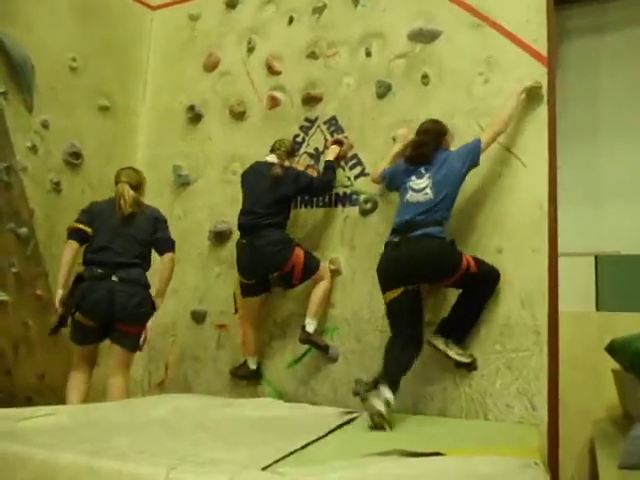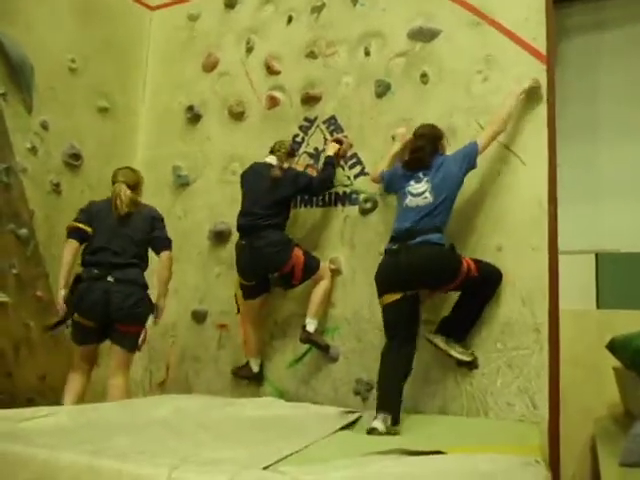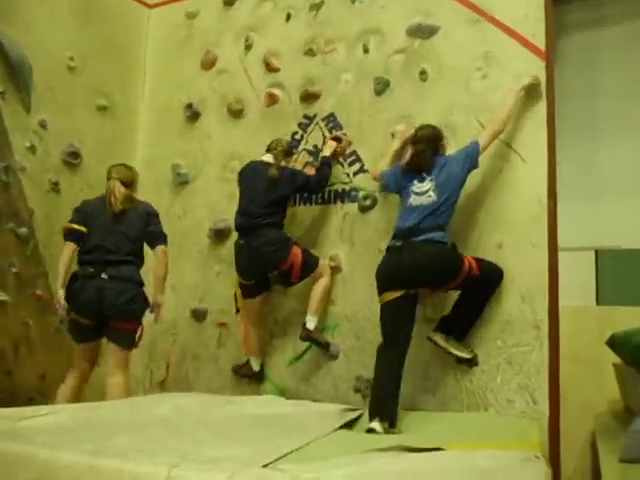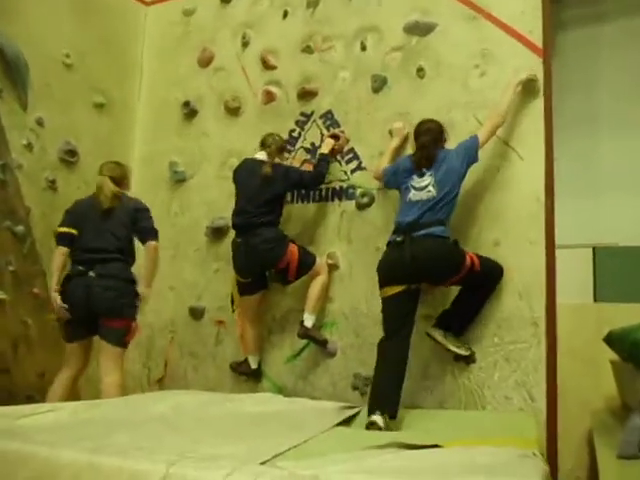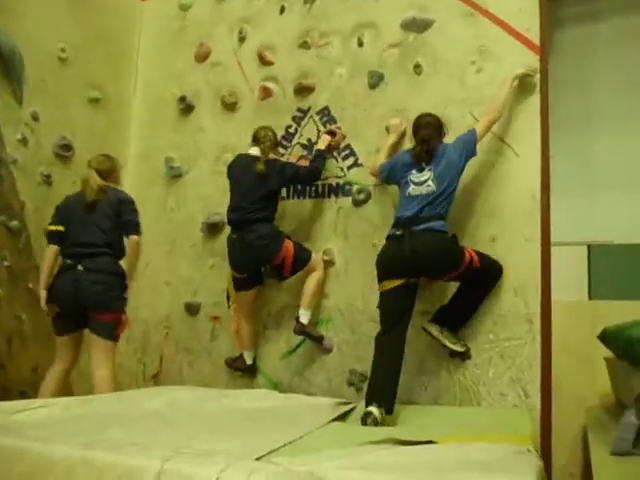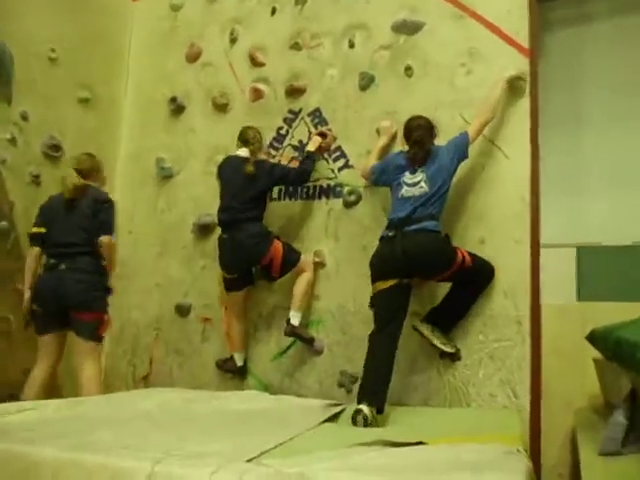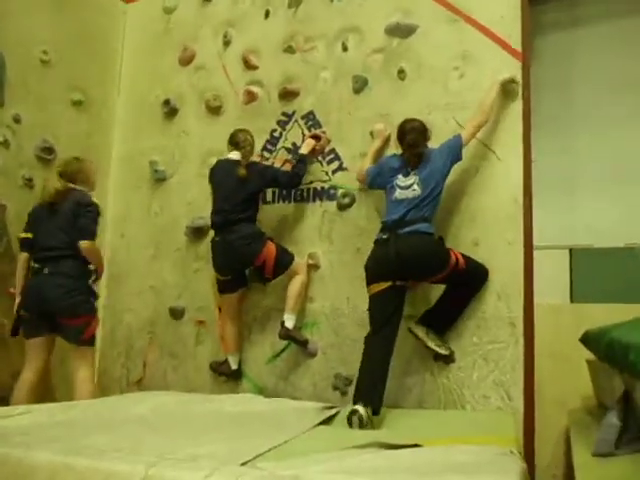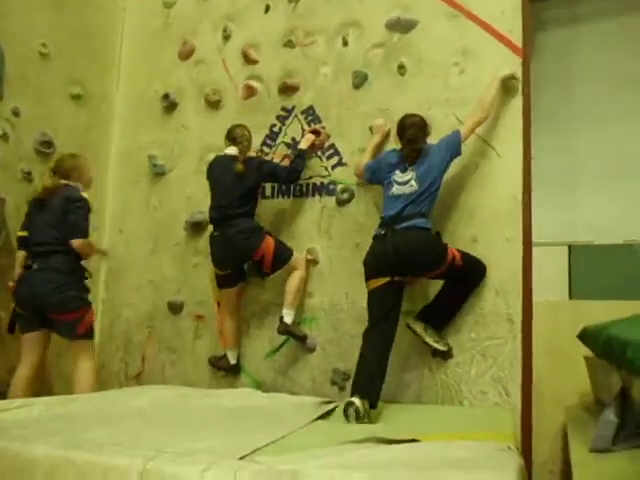
dt=0.1s
person 1, frame 1
left shoulder: (405, 168)
right shoulder: (455, 160)
left elbow: (376, 176)
right elbow: (497, 128)
left wrist: (400, 146)
right wrist: (520, 94)
left hip: (391, 257)
right hip: (428, 251)
left knee: (405, 336)
right knee: (487, 276)
left ankle: (383, 388)
right ankle: (448, 335)
person 1, frame 2
left shoulder: (402, 172)
right shoulder: (453, 164)
left elbow: (376, 177)
right elbow: (494, 129)
left wrist: (398, 147)
right wrist: (520, 94)
left hip: (391, 264)
right hip: (429, 258)
left knee: (398, 343)
right knee: (489, 276)
left ankle: (384, 416)
right ankle: (449, 335)
person 1, frame 3
left shoulder: (403, 172)
right shoulder: (455, 163)
left elbow: (376, 175)
right elbow: (495, 128)
left wrist: (398, 144)
right wrist: (520, 91)
left hip: (393, 262)
right hip: (431, 256)
left knee: (393, 343)
right knee: (490, 275)
left ankle: (381, 418)
right ankle: (449, 333)
person 1, frame 4
left shoulder: (405, 166)
right shoulder: (456, 158)
left elbow: (378, 173)
right elbow: (495, 122)
left wrist: (396, 141)
right wrist: (516, 86)
left hip: (394, 257)
right hip: (433, 251)
left knee: (394, 338)
right knee: (491, 272)
left ankle: (379, 412)
right ankle: (447, 329)
person 1, frame 5
left shoulder: (403, 160)
right shoulder: (454, 152)
left elbow: (375, 169)
right elbow: (492, 116)
left wrist: (392, 137)
right wrist: (513, 80)
left hip: (394, 251)
right hip: (432, 246)
left knee: (391, 331)
right knee: (489, 270)
left ankle: (377, 405)
right ankle: (444, 324)
person 1, frame 6
left shoulder: (395, 162)
right shoulder: (447, 155)
left elbow: (367, 172)
right elbow: (484, 119)
left wrist: (383, 140)
right wrist: (504, 83)
left hip: (387, 251)
right hip: (425, 246)
left knee: (384, 331)
right knee: (481, 272)
left ankle: (368, 404)
right ankle: (435, 324)
person 1, frame 7
left shoulder: (390, 165)
right shoulder: (440, 157)
left elbow: (361, 176)
right elbow: (478, 121)
left wrist: (377, 143)
right wrist: (498, 86)
left hip: (382, 254)
right hip: (419, 248)
left knee: (380, 333)
right knee: (475, 274)
left ankle: (363, 405)
right ankle: (430, 326)
person 1, frame 8
left shoulder: (387, 160)
right shoulder: (438, 153)
left elbow: (360, 171)
right elbow: (479, 118)
left wrist: (377, 138)
right wrist: (499, 82)
left hip: (381, 249)
right hip: (417, 242)
left knee: (379, 328)
right knee: (474, 271)
left ankle: (361, 398)
right ankle: (428, 322)
person 2, frame 1
left shoulder: (251, 171)
right shoulder: (291, 175)
right elbow: (324, 185)
right wrist: (331, 158)
left hip: (246, 249)
right hip: (275, 245)
left knee: (248, 315)
right knee: (324, 274)
left ankle: (251, 367)
right ankle: (309, 330)
person 2, frame 2
left shoulder: (250, 172)
right shoulder: (290, 176)
right elbow: (323, 183)
right wrist: (330, 155)
left hip: (246, 250)
right hip: (274, 246)
left knee: (250, 317)
right knee: (325, 274)
left ankle: (254, 368)
right ankle: (310, 329)
person 2, frame 3
left shoulder: (247, 170)
right shoulder: (287, 175)
right elbow: (319, 182)
right wrist: (327, 154)
left hip: (244, 249)
right hip: (272, 244)
left knee: (250, 316)
right knee: (324, 271)
left ankle: (254, 367)
right ankle: (310, 327)
person 2, frame 4
left shoulder: (242, 168)
right shoulder: (282, 172)
right elbow: (316, 178)
right wrist: (325, 151)
left hip: (242, 248)
right hip: (269, 242)
left knee: (248, 313)
right knee: (322, 269)
left ankle: (252, 364)
right ankle: (308, 324)
person 2, frame 5
left shoulder: (236, 164)
right shoulder: (276, 167)
right elbow: (312, 174)
right wrist: (322, 147)
left hip: (237, 243)
right hip: (265, 238)
left knee: (243, 308)
right knee: (317, 265)
left ankle: (247, 360)
right ankle: (303, 321)
person 2, frame 6
left shoulder: (226, 165)
right shoulder: (265, 169)
right elbow: (301, 176)
right wrist: (311, 149)
left hip: (228, 244)
right hip: (255, 239)
left knee: (234, 308)
right knee: (306, 266)
left ankle: (237, 362)
right ankle: (294, 322)
person 2, frame 7
left shoulder: (217, 169)
right shoulder: (257, 171)
right elbow: (293, 179)
right wrist: (304, 152)
left hip: (221, 246)
right hip: (247, 240)
left knee: (228, 311)
right knee: (300, 269)
left ankle: (232, 365)
right ankle: (288, 325)
person 2, frame 8
left shoulder: (214, 165)
right shoulder: (256, 166)
right elbow: (292, 174)
right wrist: (304, 147)
left hip: (220, 241)
right hip: (247, 235)
left knee: (227, 306)
right knee: (298, 264)
left ankle: (231, 360)
right ankle: (287, 320)
person 3, frame 1
left shoulder: (94, 209)
right shoulder: (153, 216)
left elbow: (73, 244)
right elbow: (168, 257)
left wrist: (61, 287)
right wrist: (158, 295)
left hip: (93, 290)
right hip: (132, 294)
left knee: (81, 367)
right knee: (118, 373)
person 3, frame 2
left shoulder: (92, 209)
right shoulder: (150, 215)
left elbow: (73, 244)
right elbow: (165, 255)
left wrist: (62, 287)
right wrist: (161, 297)
left hip: (91, 291)
right hip: (129, 294)
left knee: (81, 367)
right knee: (118, 372)
person 3, frame 3
left shoulder: (87, 207)
right shoulder: (145, 211)
left elbow: (69, 245)
right elbow: (161, 250)
left wrist: (61, 287)
right wrist: (158, 293)
left hip: (86, 288)
right hip: (125, 291)
left knee: (81, 366)
right knee: (117, 371)
person 3, frame 4
left shoulder: (78, 207)
right shoulder: (135, 207)
left elbow: (62, 248)
right elbow: (151, 245)
left wrist: (55, 289)
right wrist: (146, 285)
left hip: (78, 288)
right hip: (115, 288)
left knee: (71, 367)
right knee: (111, 369)
person 3, frame 5
left shoulder: (68, 203)
right shoulder: (121, 199)
left elbow: (53, 246)
right elbow: (134, 239)
left wrist: (43, 286)
right wrist: (129, 276)
left hip: (68, 282)
right hip: (104, 282)
left knee: (62, 361)
right knee: (102, 363)
person 3, frame 6
left shoulder: (51, 203)
right shoulder: (100, 197)
left elbow: (35, 248)
right elbow: (105, 240)
left wrist: (28, 289)
right wrist: (110, 270)
left hip: (51, 282)
right hip: (85, 282)
left knee: (45, 363)
right knee: (89, 362)
person 3, frame 7
left shoulder: (40, 208)
right shoulder: (84, 201)
left elbow: (24, 254)
right elbow: (86, 244)
left wrist: (19, 294)
right wrist: (100, 268)
left hip: (36, 286)
right hip: (70, 287)
left knee: (33, 367)
right knee: (83, 365)
person 3, frame 8
left shoulder: (38, 202)
right shoulder: (74, 196)
left elbow: (22, 250)
right elbow: (77, 242)
left wrist: (20, 286)
right wrist: (97, 250)
left hip: (30, 283)
right hip: (60, 283)
left knee: (29, 362)
right knee: (85, 356)
